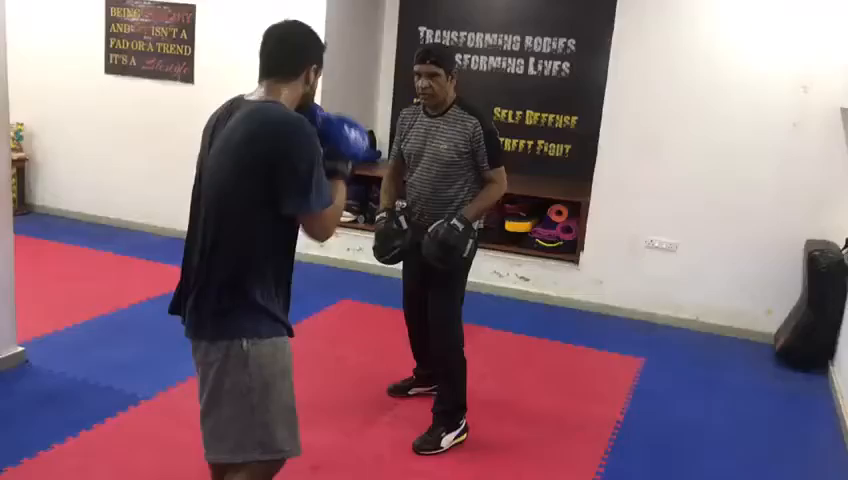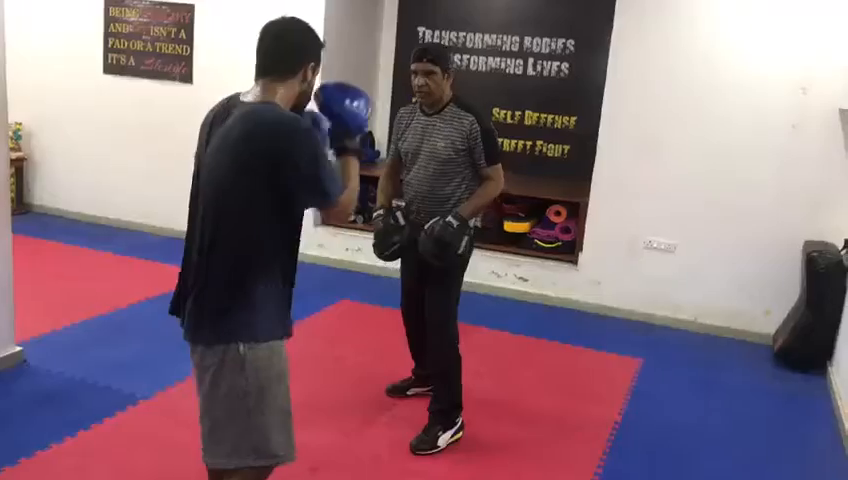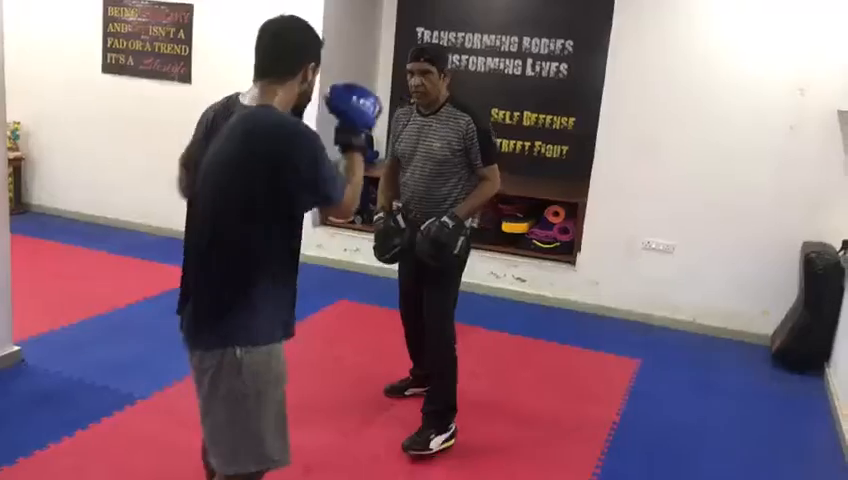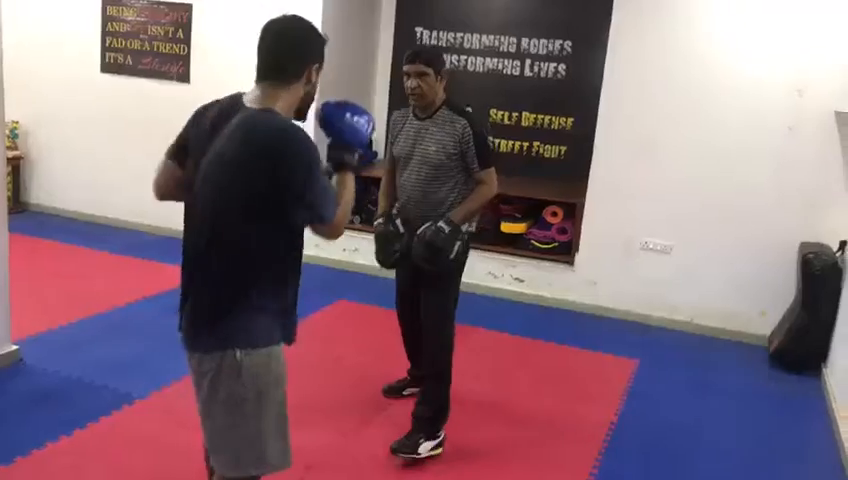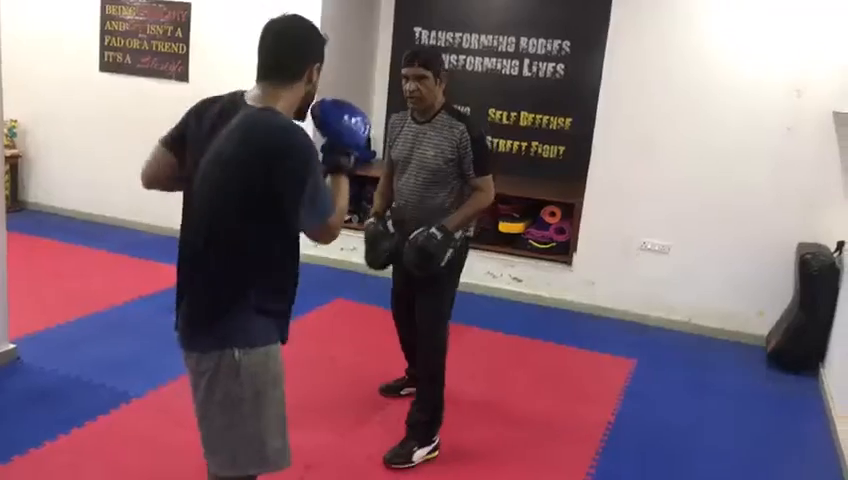
dt=0.1s
person 1, frame 1
left shoulder: (228, 115)
right shoulder: (291, 131)
right elbow: (320, 226)
right wrist: (339, 176)
left hip: (206, 302)
right hip: (244, 316)
left knee: (224, 431)
person 1, frame 2
left shoulder: (223, 113)
right shoulder: (290, 131)
right elbow: (341, 208)
right wrist: (348, 150)
left hip: (207, 304)
right hip: (243, 318)
left knee: (224, 432)
person 1, frame 3
left shoulder: (219, 116)
right shoulder: (289, 137)
left elbow: (189, 186)
right elbow: (343, 205)
right wrist: (355, 145)
left hip: (209, 308)
right hip: (243, 323)
left knee: (224, 436)
person 1, frame 4
left shoulder: (214, 115)
right shoulder: (287, 142)
left elbow: (164, 185)
right elbow: (332, 225)
right wrist: (345, 167)
left hip: (208, 310)
right hip: (242, 327)
left knee: (225, 437)
person 1, frame 5
left shoulder: (212, 111)
right shoulder: (287, 142)
left elbow: (152, 174)
right elbow: (327, 229)
right wrist: (339, 169)
left hip: (204, 308)
right hip: (239, 327)
person 2, frame 1
left shoulder: (474, 125)
right shoulder: (407, 118)
left elbow: (498, 184)
right elbow: (394, 171)
left wrist: (461, 221)
right wrist: (385, 212)
right hip: (415, 233)
left knee: (445, 321)
right knee: (414, 309)
left ankle: (452, 420)
right ankle: (426, 375)
person 2, frame 2
left shoulder: (471, 123)
right shoulder: (404, 117)
left elbow: (494, 181)
right elbow: (392, 170)
left wrist: (457, 218)
right wrist: (382, 209)
left hip: (449, 236)
right hip: (413, 232)
left knee: (441, 319)
right knee: (412, 310)
left ankle: (448, 418)
right ankle: (425, 375)
person 2, frame 3
left shoulder: (467, 123)
right shoulder: (401, 117)
left elbow: (491, 182)
right elbow: (390, 173)
left wrist: (454, 218)
right wrist: (383, 212)
left hip: (447, 236)
right hip: (411, 232)
left knee: (438, 321)
right knee: (410, 310)
left ankle: (440, 423)
right ankle: (422, 375)
person 2, frame 4
left shoulder: (463, 126)
right shoulder: (399, 120)
left elbow: (488, 185)
left wrist: (450, 223)
right wrist: (383, 217)
left hip: (445, 239)
right hip: (408, 235)
left knee: (436, 324)
right knee: (407, 312)
left ankle: (430, 428)
right ankle: (419, 375)
person 2, frame 5
left shoulder: (462, 131)
right shoulder: (396, 123)
left elbow: (485, 194)
right elbow: (387, 177)
left wrist: (444, 228)
right wrist: (376, 219)
left hip: (444, 244)
right hip: (407, 239)
left knee: (431, 329)
right knee: (403, 312)
left ankle: (425, 434)
right ankle: (417, 376)
